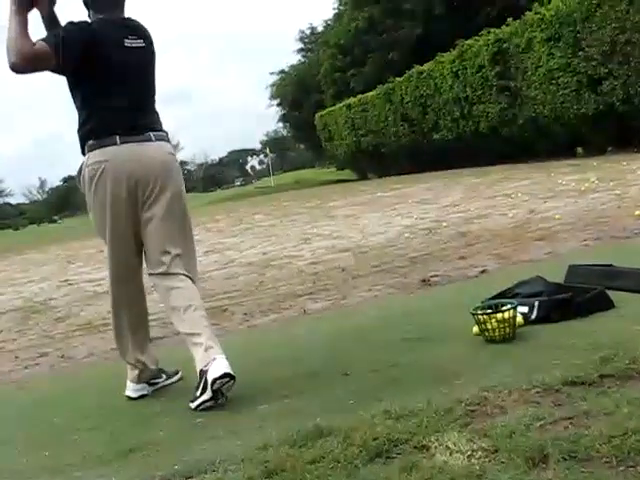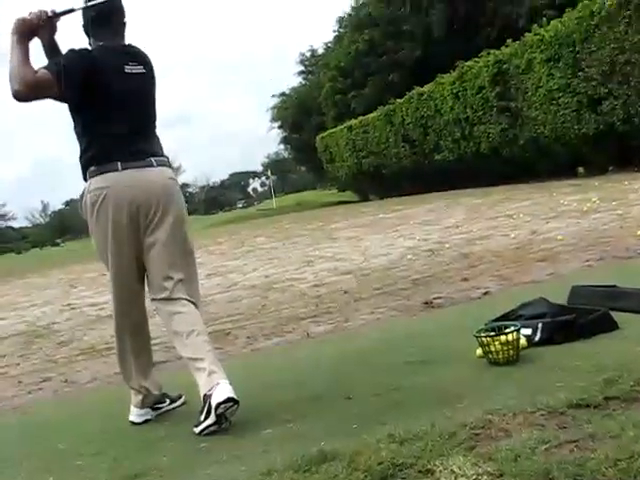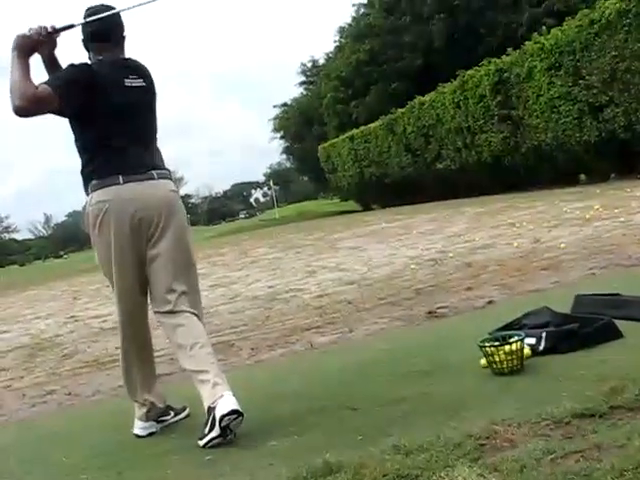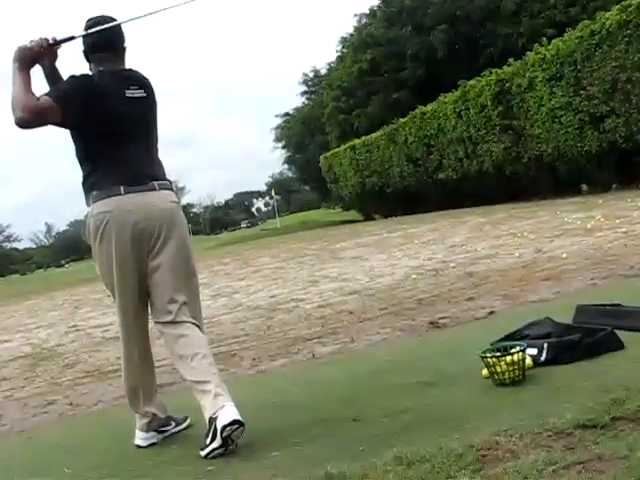
dt=0.3s
person 1, frame 1
left shoulder: (83, 35)
right shoulder: (141, 34)
left elbow: (21, 60)
left hip: (108, 161)
right hip: (156, 153)
left knee: (123, 274)
right knee: (172, 266)
left ankle: (141, 371)
right ankle: (211, 359)
person 1, frame 2
left shoulder: (82, 62)
right shoulder: (141, 61)
left elbow: (24, 88)
left wrist: (19, 40)
right wrist: (49, 43)
left hip: (109, 186)
right hip: (158, 178)
left knee: (125, 299)
right knee: (174, 291)
left ankle: (144, 395)
right ankle: (214, 384)
person 1, frame 3
left shoulder: (83, 77)
right shoulder: (141, 75)
left elbow: (25, 103)
left wrist: (21, 55)
right wrist: (50, 58)
left hip: (111, 200)
right hip: (160, 190)
left knee: (129, 311)
right knee: (177, 304)
left ankle: (148, 408)
right ankle: (218, 397)
person 1, frame 4
left shoulder: (83, 87)
right shoulder: (142, 85)
left elbow: (26, 114)
left wrist: (22, 66)
right wrist: (51, 69)
left hip: (112, 210)
right hip: (161, 201)
left knee: (130, 321)
right knee: (178, 315)
left ankle: (150, 418)
right ankle: (219, 406)
